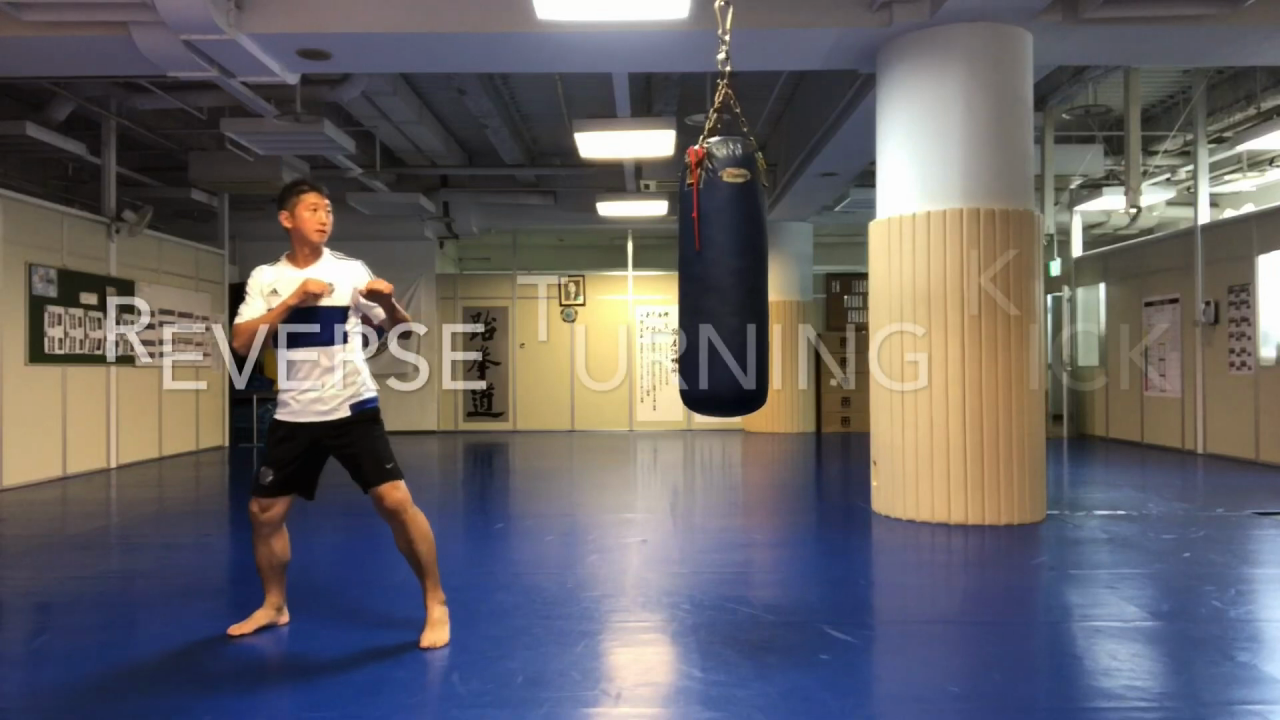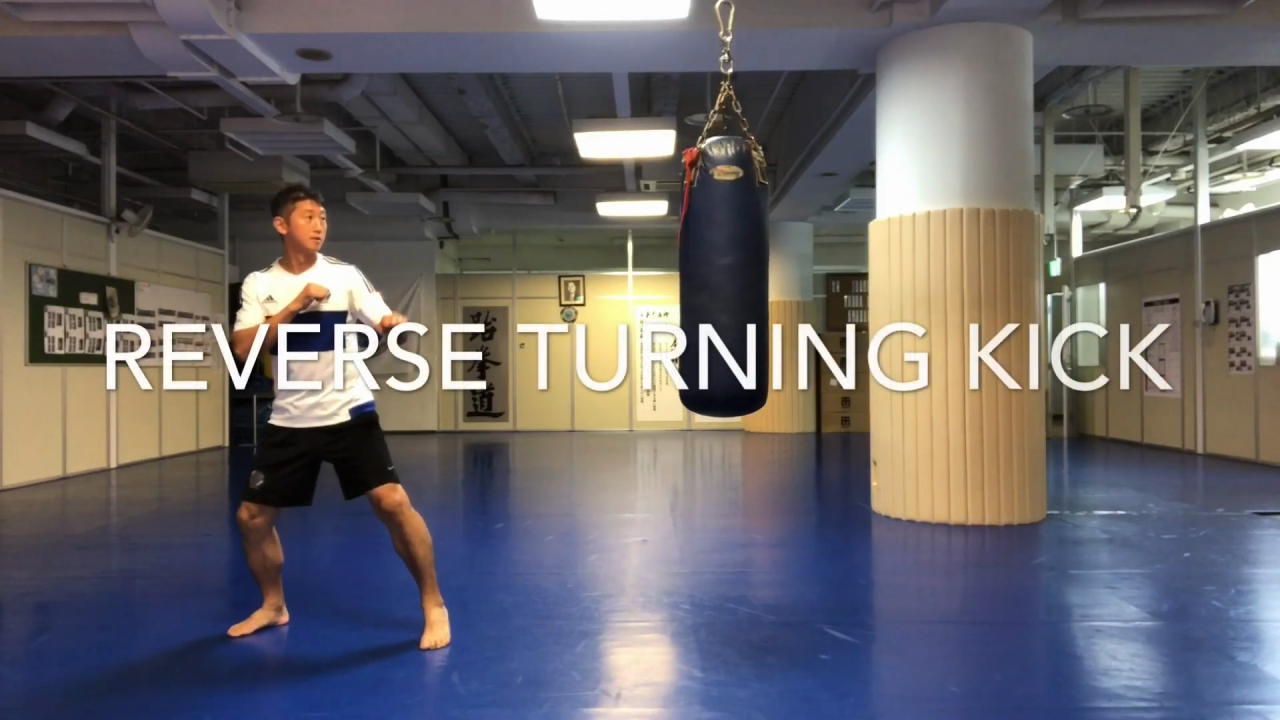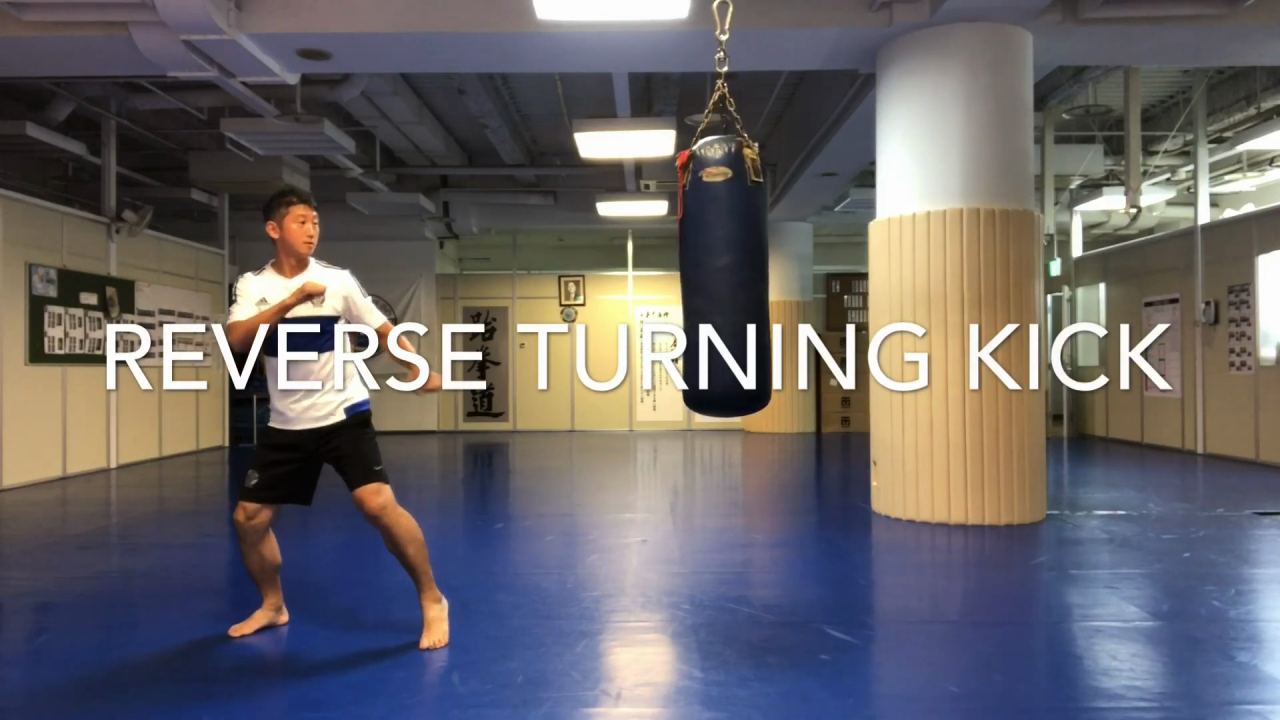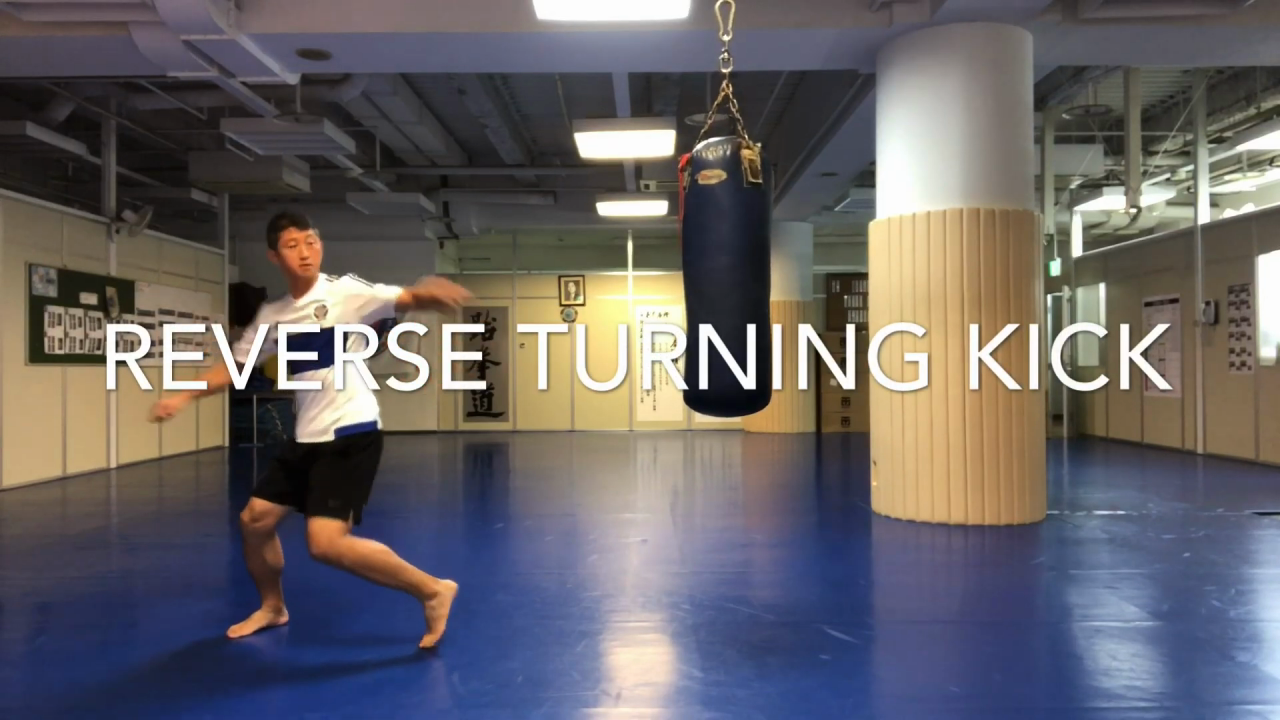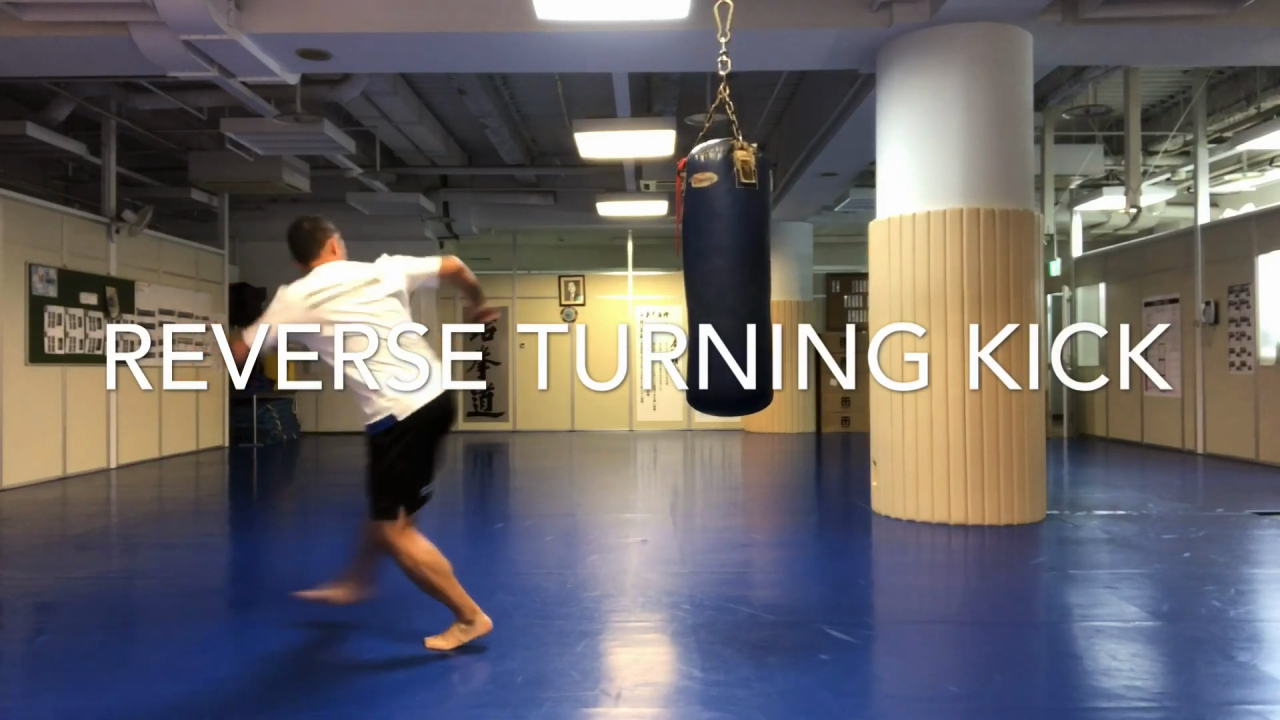
dt=1s
person 1, frame 1
left shoulder: (350, 269)
right shoulder: (265, 277)
left elbow: (401, 330)
right elbow: (241, 343)
left wrist: (387, 302)
right wrist: (293, 300)
left hip: (352, 408)
right hip: (294, 415)
left knee: (394, 500)
right knee: (264, 511)
left ankle: (436, 603)
right ankle: (274, 605)
person 1, frame 2
left shoulder: (345, 275)
right shoulder: (259, 283)
left elbow: (384, 324)
right elbow: (243, 349)
left wrist: (395, 324)
right wrist: (295, 305)
left hip: (349, 413)
right hip: (289, 421)
left knee: (392, 502)
right knee: (251, 516)
left ankle: (433, 605)
right ankle: (273, 605)
person 1, frame 3
left shoulder: (338, 280)
right shoulder: (252, 285)
left elbow: (382, 328)
right elbow: (236, 340)
left wrist: (419, 366)
right wrist: (291, 300)
left hip: (344, 414)
right hip: (286, 425)
left knee: (378, 503)
right knee: (249, 518)
left ankle: (432, 600)
right ankle: (273, 605)
person 1, frame 4
left shoulder: (345, 292)
right shoulder: (271, 315)
left elbow: (409, 298)
right elbow: (234, 365)
left wrist: (434, 292)
right wrist: (183, 397)
left hip: (351, 435)
right hip: (306, 439)
left knee: (326, 541)
right knee: (255, 519)
left ankle: (432, 590)
right ankle: (272, 606)
person 1, frame 5
left shoulder: (296, 298)
right shoulder: (385, 268)
left elbow: (241, 353)
right elbow: (454, 267)
right wrist: (478, 304)
left hip: (397, 416)
right hip: (434, 398)
left knee: (395, 529)
right knee: (384, 508)
left ankle: (470, 617)
right ankle: (356, 581)
